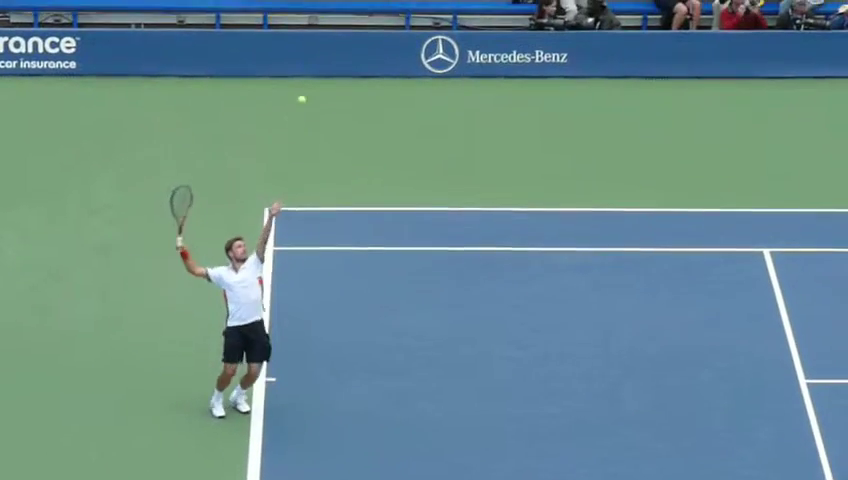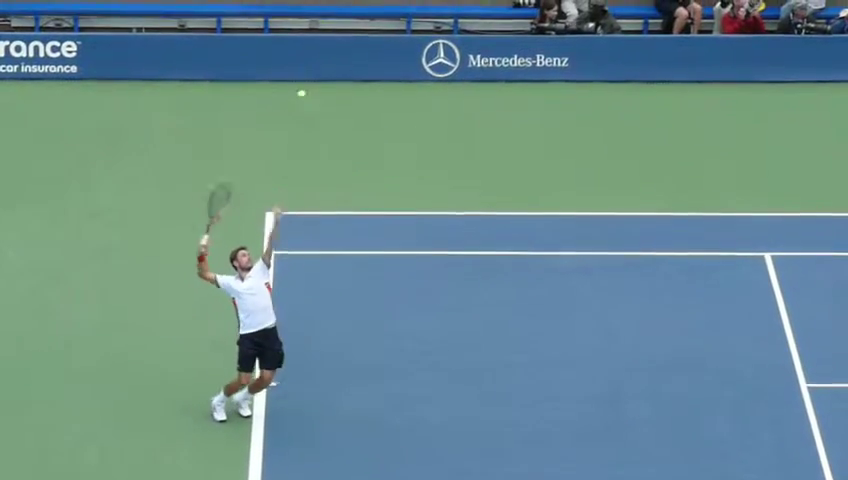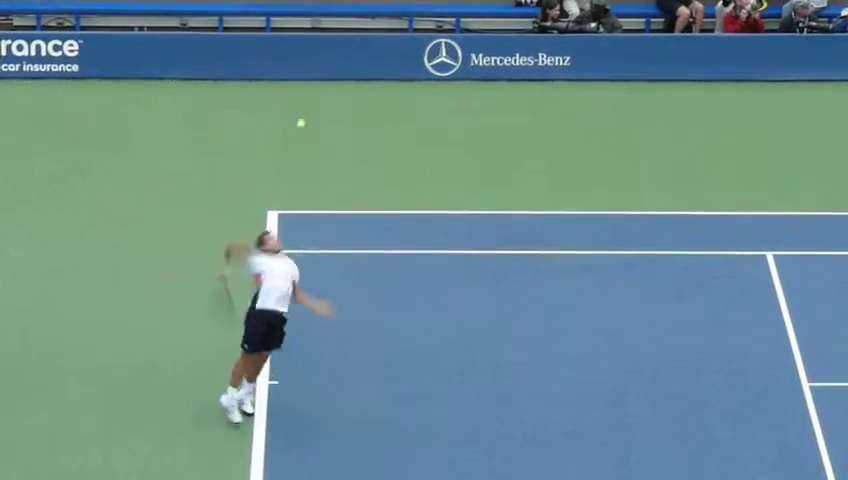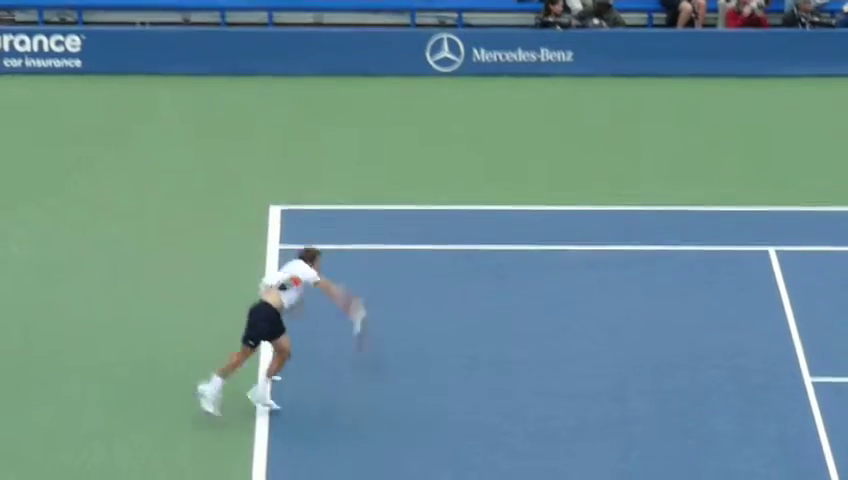
dt=0.2s
person 1, frame 1
left shoulder: (254, 264)
right shoulder: (222, 273)
left elbow: (263, 240)
right elbow: (195, 270)
left wrist: (272, 217)
right wrist: (183, 252)
left hip: (256, 327)
right hip: (235, 328)
left knee: (254, 372)
right knee: (229, 371)
left ankle: (239, 397)
right ankle: (216, 401)
person 1, frame 2
left shoulder: (261, 271)
right shoulder: (231, 282)
left elbow: (270, 247)
right elbow: (204, 275)
left wrist: (276, 223)
right wrist: (202, 254)
left hip: (269, 333)
right hip: (248, 336)
left knee: (266, 379)
right knee: (243, 381)
left ankle: (243, 399)
right ankle: (219, 402)
person 1, frame 3
left shoulder: (290, 266)
right shoulder: (259, 259)
left elbow: (298, 296)
right elbow: (233, 250)
left wrist: (317, 306)
left hip: (278, 318)
right hip: (260, 315)
left knee: (262, 358)
right knee: (247, 358)
left ankle: (245, 395)
right ankle: (230, 399)
person 1, frame 4
left shoulder: (294, 269)
right shoulder: (304, 270)
left elbow: (265, 283)
right elbow: (326, 287)
right wrist: (347, 304)
left hip: (271, 313)
right hip: (264, 312)
left knee: (285, 350)
right knee: (244, 354)
left ankle: (261, 392)
right ankle: (211, 389)
